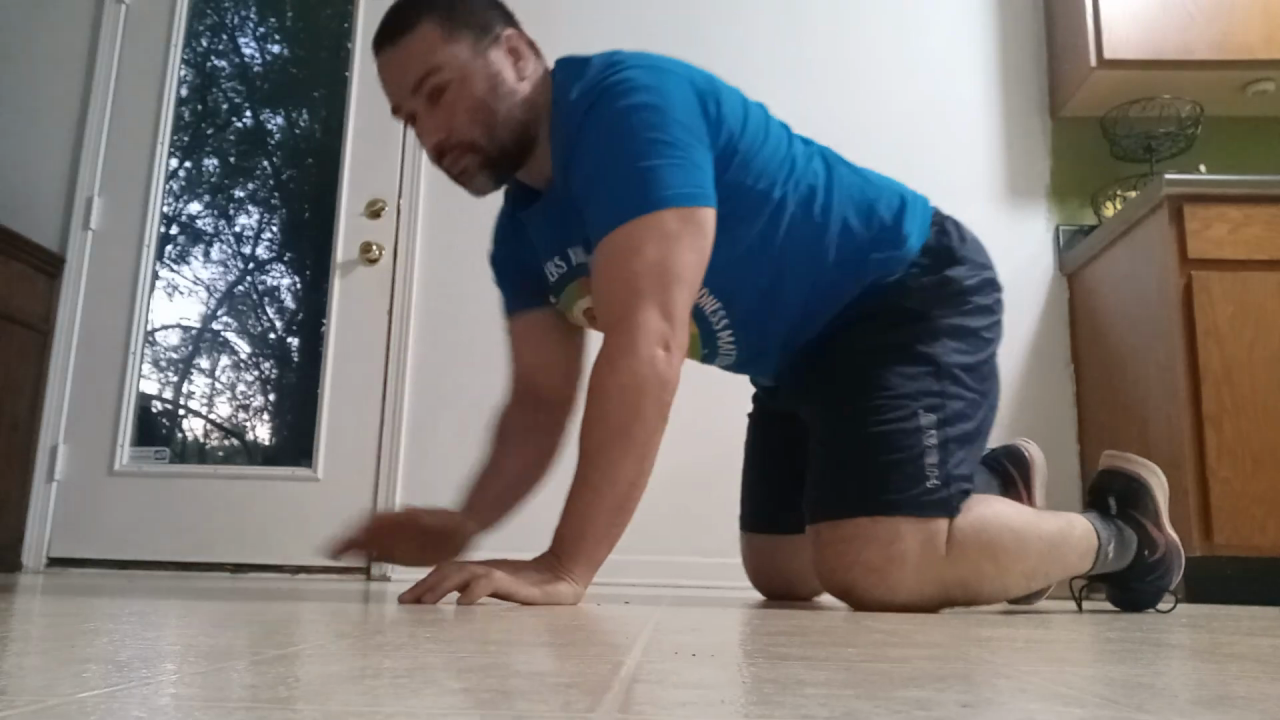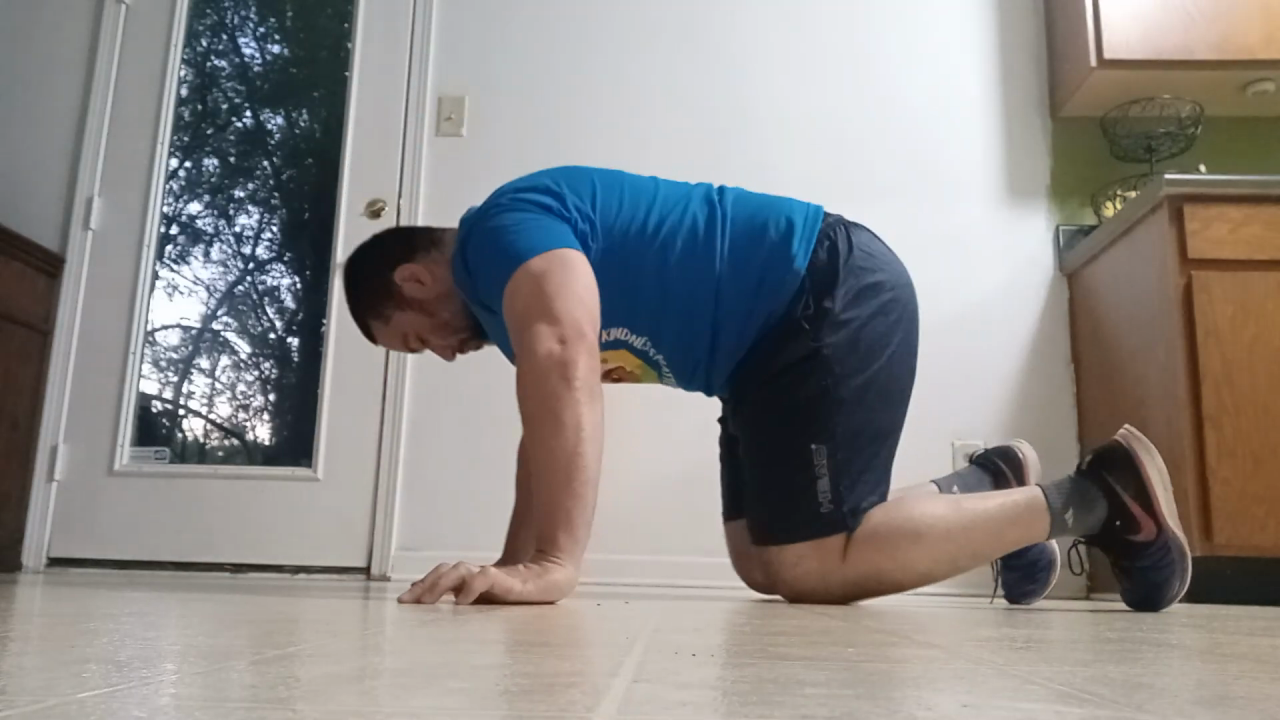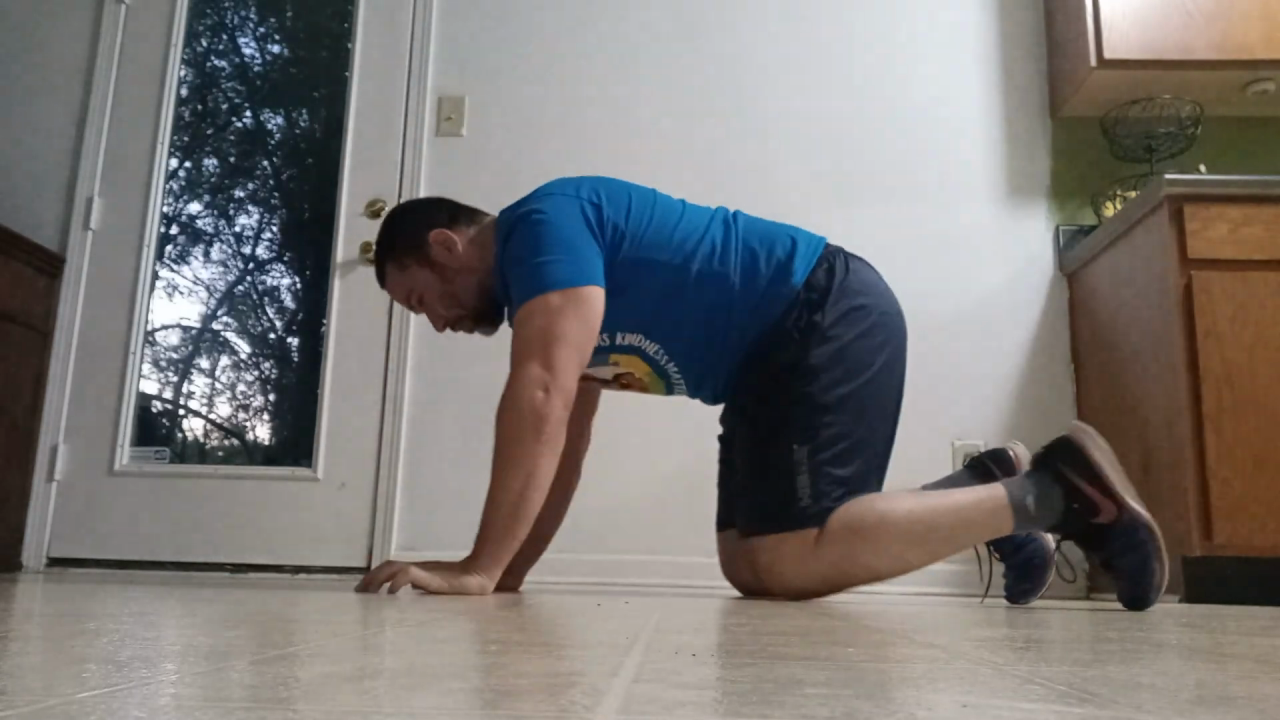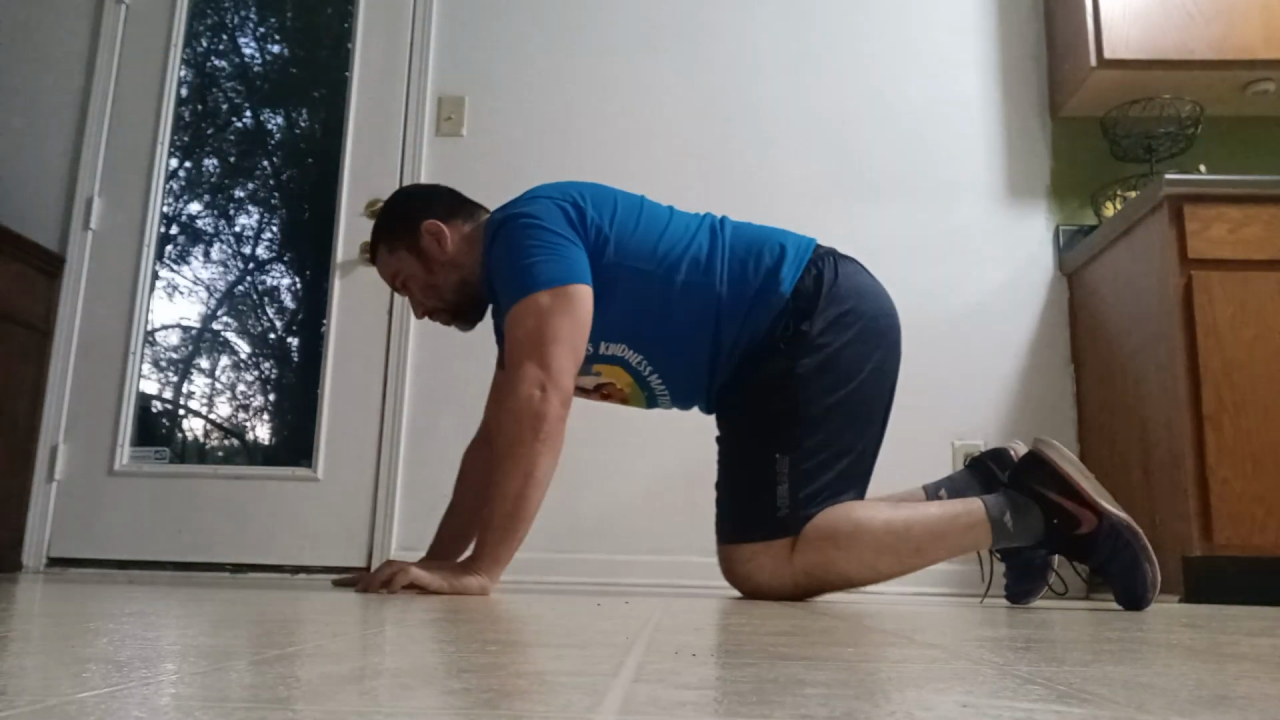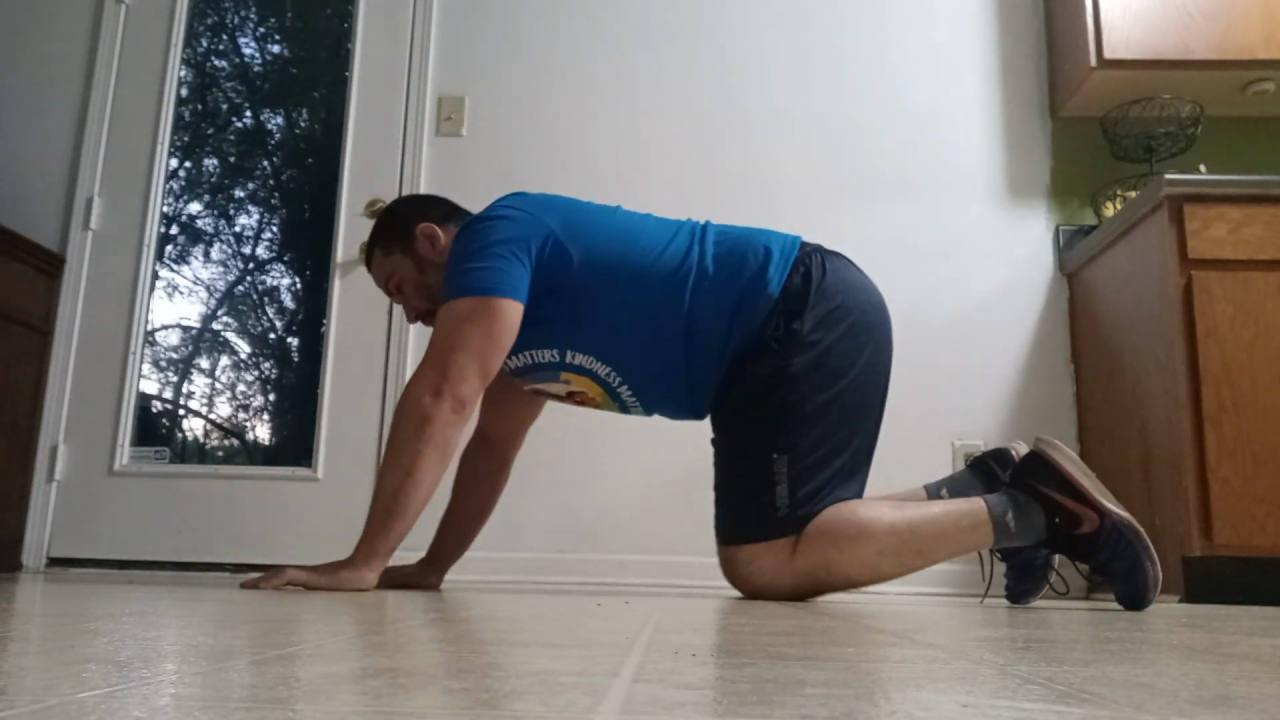
dt=1s
person 1, frame 1
left shoulder: (628, 103)
right shoulder: (522, 231)
left elbow: (647, 344)
right elbow: (540, 400)
left wrist: (564, 568)
right wrist: (468, 523)
left hip: (913, 298)
right hip: (805, 352)
left knee: (880, 564)
right knee: (781, 572)
left ankle: (1118, 531)
right ankle: (989, 485)
person 1, frame 2
left shoulder: (502, 232)
right shoulder: (513, 286)
left elbow: (561, 368)
right elbow: (550, 423)
left wrist: (554, 562)
right wrist: (514, 563)
left hip: (833, 297)
right hip: (779, 332)
left knee: (810, 563)
right knee: (760, 561)
left ankle: (1096, 497)
right ankle: (987, 484)
person 1, frame 3
left shoulder: (542, 227)
right shoulder: (538, 284)
left elbow: (539, 401)
right elbow: (561, 442)
left wrist: (480, 568)
right wrist: (510, 573)
left hip: (831, 319)
right hip: (783, 353)
left knee: (789, 560)
right knee: (749, 565)
left ankle: (1053, 489)
right ankle: (985, 488)
person 1, frame 4
left shoulder: (527, 231)
right shoulder: (519, 295)
left elbow: (540, 400)
right elbow: (498, 439)
left wrist: (479, 569)
right wrist: (434, 563)
left hip: (821, 320)
right hip: (792, 343)
left knee: (766, 563)
right knee: (767, 552)
left ankle: (1029, 507)
right ankle: (987, 488)
person 1, frame 5
left shoulder: (497, 237)
right shoulder: (515, 311)
left elbow: (440, 402)
right elbow: (490, 447)
left wrist: (365, 563)
right wrist: (429, 568)
left hip: (809, 316)
right hip: (791, 338)
left knee: (768, 563)
right knee: (778, 549)
left ankle: (1026, 508)
right ankle: (991, 486)
